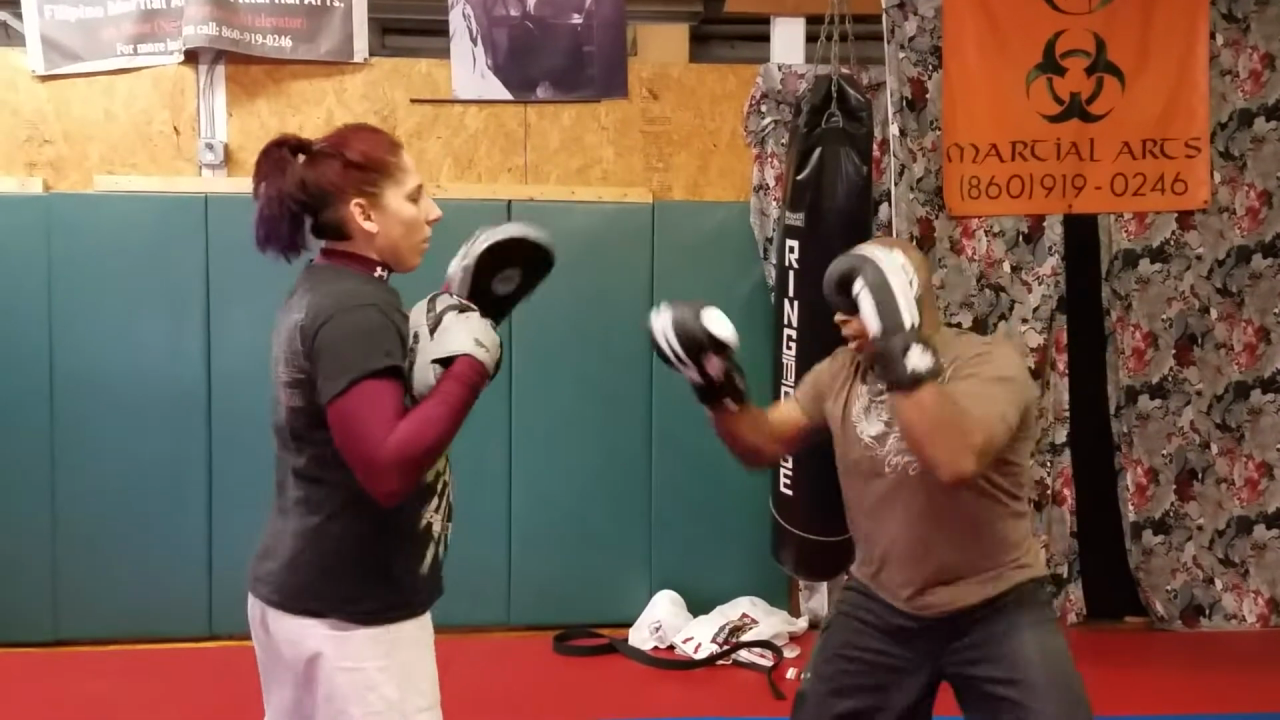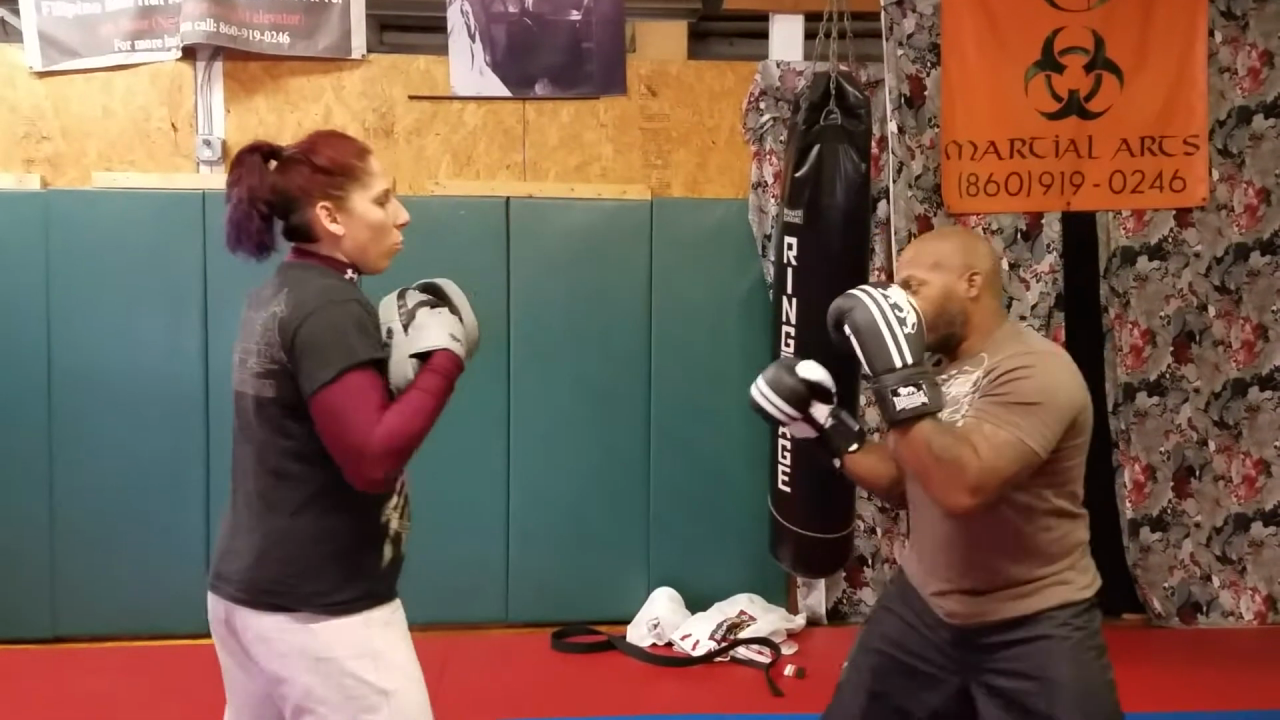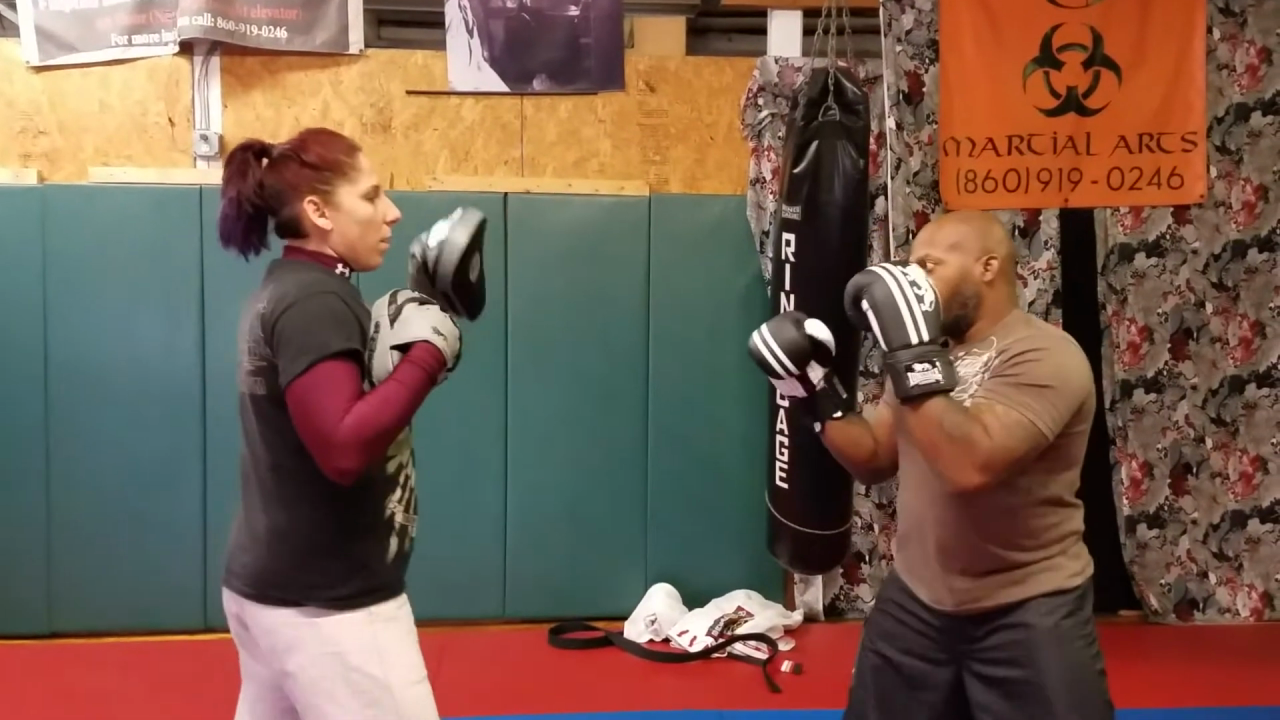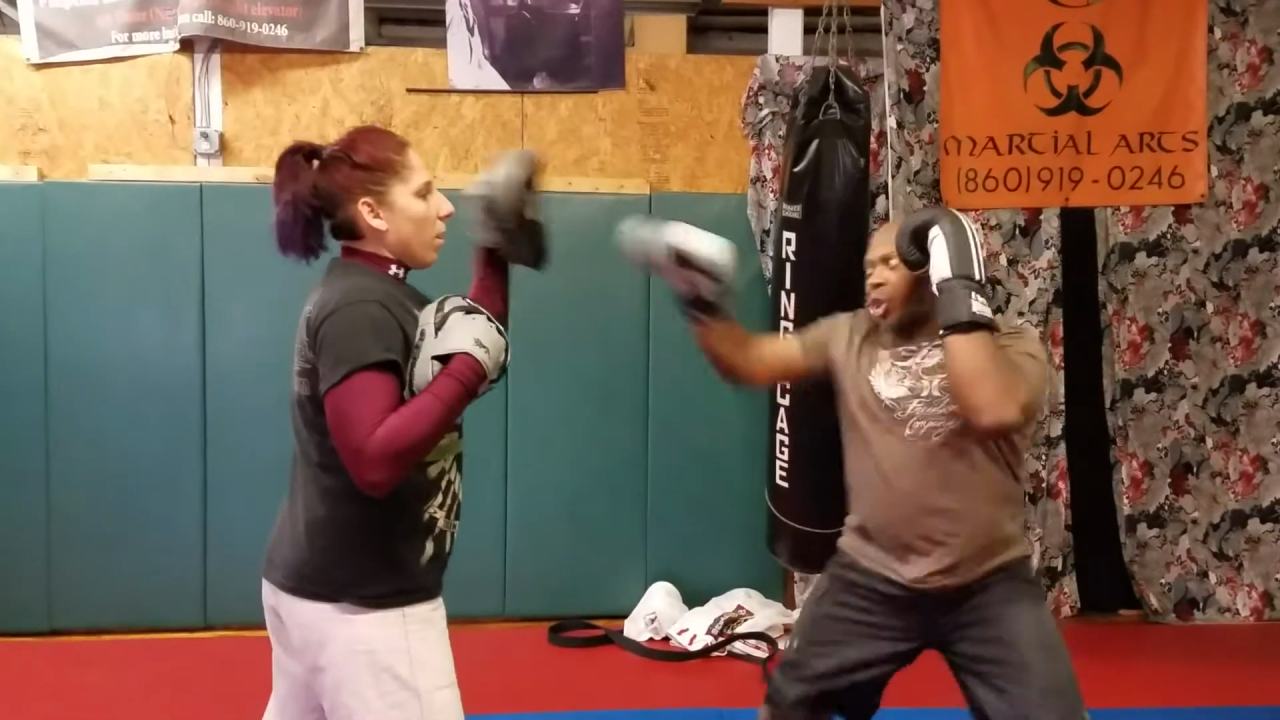
dt=0.3s
person 1, frame 1
left shoulder: (328, 295)
right shoulder: (344, 311)
left elbow: (386, 348)
right elbow: (388, 469)
left wrist: (462, 307)
right wrist: (472, 364)
left hip: (294, 593)
right hip: (349, 611)
person 1, frame 2
left shoulder: (280, 296)
right shoulder: (331, 309)
right elbow: (370, 458)
left wrist: (404, 353)
right wrist: (443, 361)
right hip: (326, 606)
person 1, frame 3
left shoulder: (286, 291)
right shoulder: (315, 302)
left elbow: (344, 410)
right elbow: (344, 449)
left wrist: (425, 306)
right wrist: (427, 355)
left hip: (268, 586)
right hip: (333, 599)
person 1, frame 4
left shoulder: (375, 291)
right shoulder: (359, 309)
left elbow: (462, 341)
right elbow: (374, 461)
left wrist: (496, 256)
right wrist: (466, 367)
right hip: (363, 600)
person 2, frame 1
left shoulder: (989, 366)
right shoulder: (842, 372)
left elbow: (955, 461)
right elbow: (763, 443)
left wrist: (900, 345)
right wrist: (715, 383)
left hip: (995, 606)
right hip: (881, 605)
person 2, frame 2
left shoulder: (1036, 371)
right shoulder: (928, 365)
left elbow: (961, 488)
left wrist: (899, 377)
right wrist: (829, 427)
left hip: (1036, 622)
right hip: (924, 602)
person 2, frame 3
left shoulder: (1044, 356)
right shoulder: (929, 351)
left elbow: (969, 467)
right elbow: (873, 459)
left wrist: (911, 356)
right wrist: (818, 393)
left hip: (1029, 611)
right hip: (917, 599)
person 2, frame 4
left shoulder: (1011, 348)
right shoulder: (851, 338)
left elbow: (995, 412)
right elbow: (748, 363)
left wrist: (961, 293)
right wrist: (702, 298)
left hip: (989, 580)
right hip: (872, 577)
